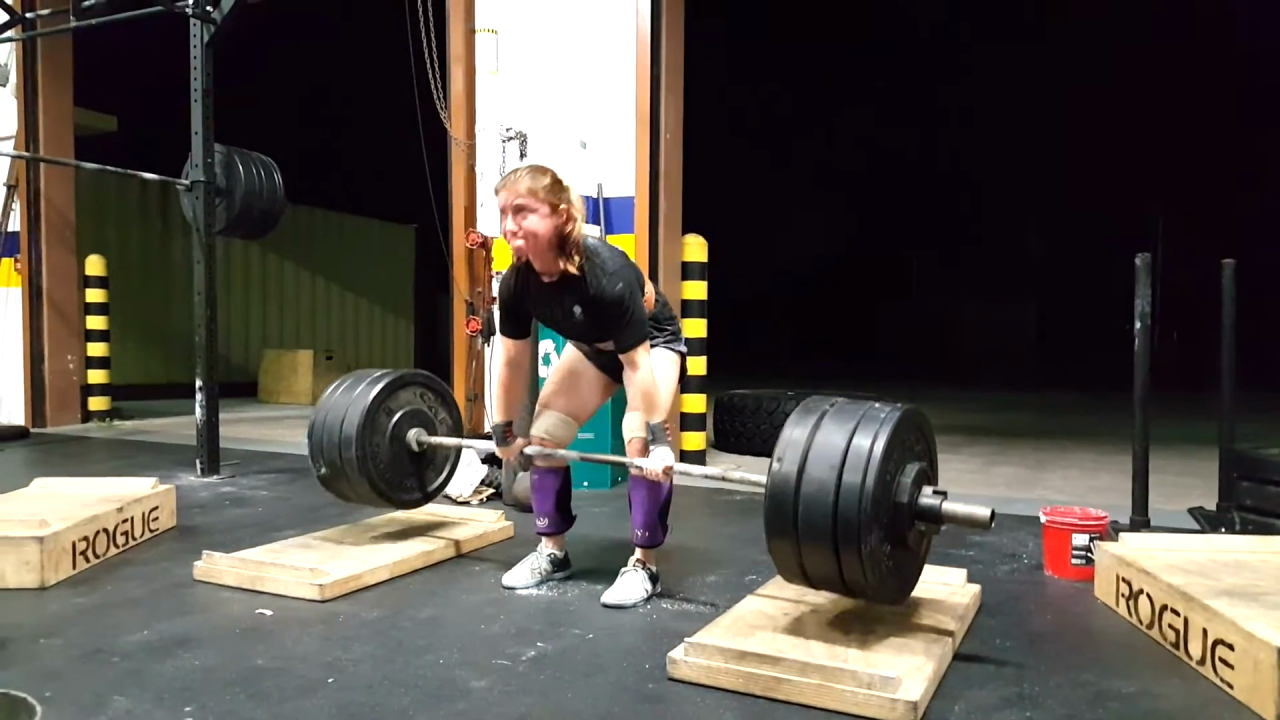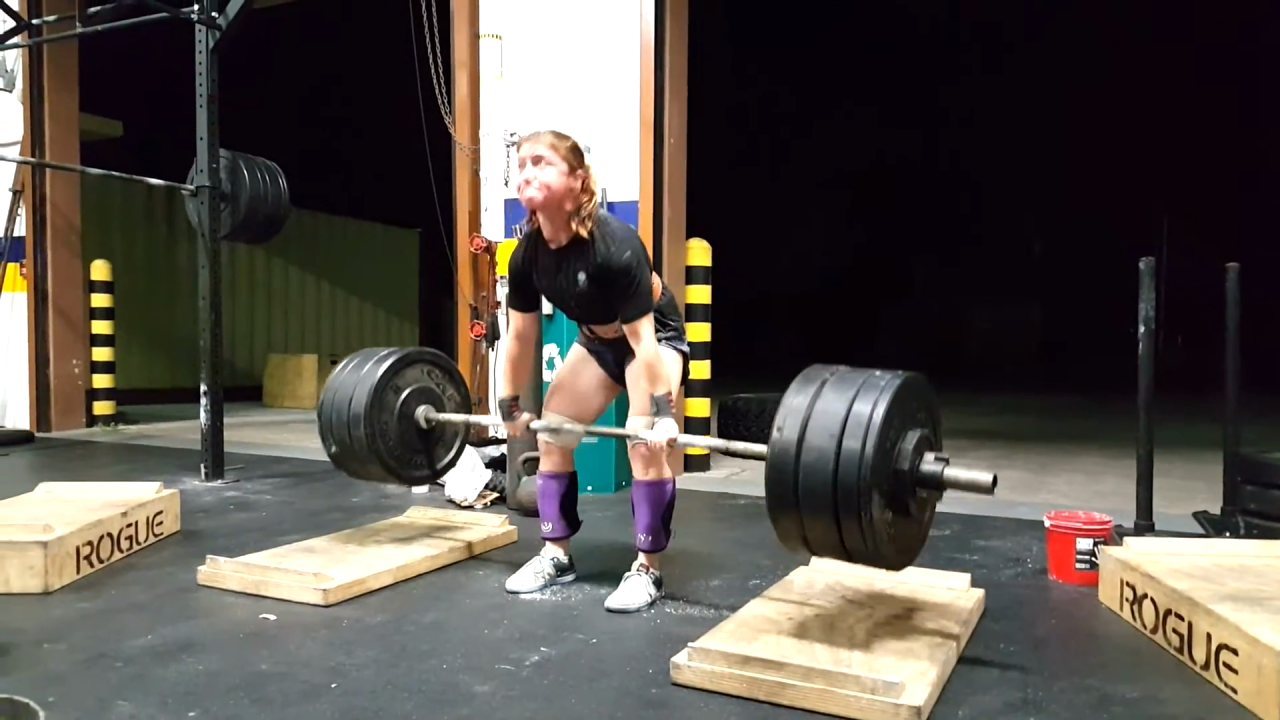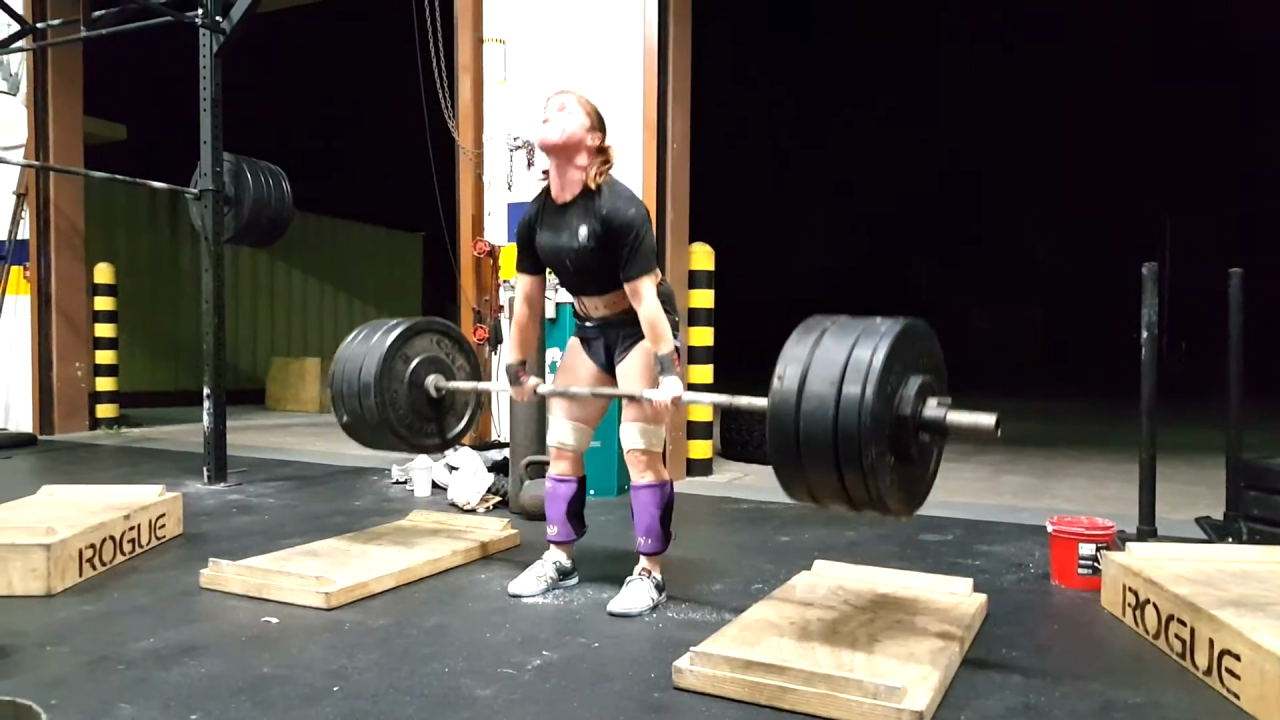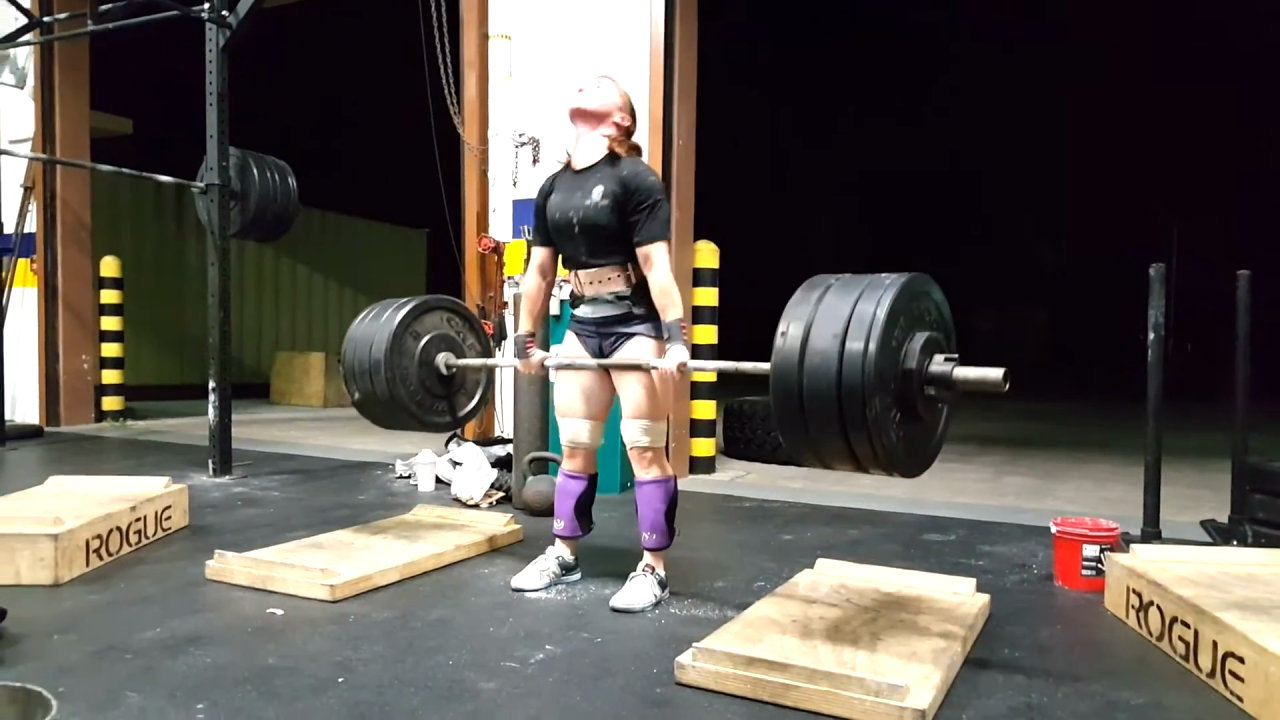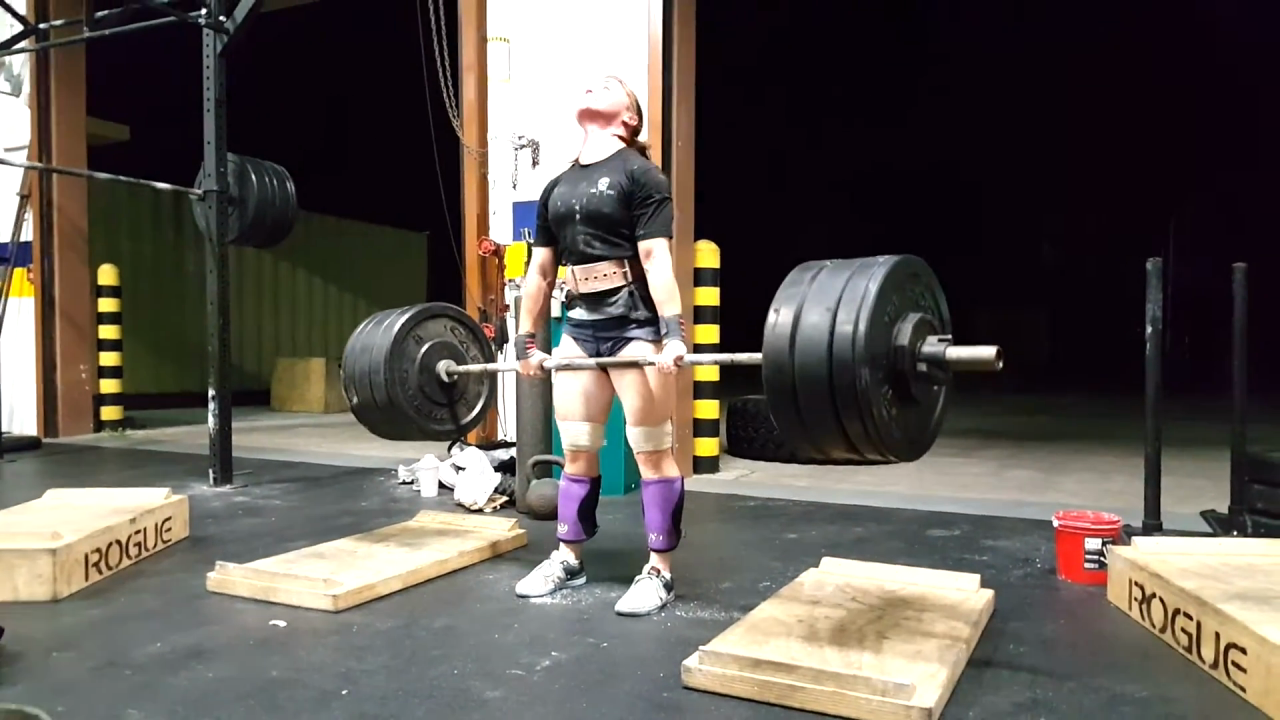
dt=0.3s
person 1, frame 1
left shoulder: (607, 274)
right shoulder: (517, 283)
left elbow: (637, 365)
right elbow: (513, 361)
left wrist: (659, 442)
right wrist: (504, 431)
left hip: (653, 340)
right hip: (592, 345)
left knee: (640, 443)
right knee: (545, 434)
left ankle: (643, 565)
right ankle: (551, 552)
person 1, frame 2
left shoulder: (615, 245)
right shoulder: (527, 255)
left elbow: (642, 338)
right elbow: (521, 336)
left wrist: (663, 415)
right wrist: (510, 405)
left hip: (657, 335)
right hip: (596, 341)
left knee: (645, 444)
right knee: (551, 437)
left ankle: (647, 570)
right ankle: (556, 555)
person 1, frame 3
left shoulder: (619, 208)
right shoulder: (535, 217)
left elbow: (645, 296)
right elbow: (527, 299)
left wrist: (668, 374)
right wrist: (517, 369)
left hip: (639, 332)
right hip: (589, 332)
left knee: (641, 449)
right knee: (562, 446)
left ankle: (649, 574)
right ankle: (558, 559)
person 1, frame 4
left shoulder: (635, 178)
right shoulder: (552, 188)
left elbow: (657, 266)
right elbow: (538, 272)
left wrist: (675, 338)
right wrist: (525, 340)
left hip: (637, 320)
right hip: (584, 321)
left knee: (644, 445)
right knee: (574, 445)
left ankle: (652, 569)
right ankle: (563, 554)
person 1, frame 5
left shoulder: (639, 174)
right shoulder: (557, 187)
left elbow: (656, 258)
right elbow: (540, 271)
left wrist: (673, 332)
right wrist: (526, 340)
left hip: (634, 320)
right hip: (579, 323)
left knee: (650, 448)
right knee: (576, 449)
left ankle: (659, 571)
right ankle: (567, 557)
